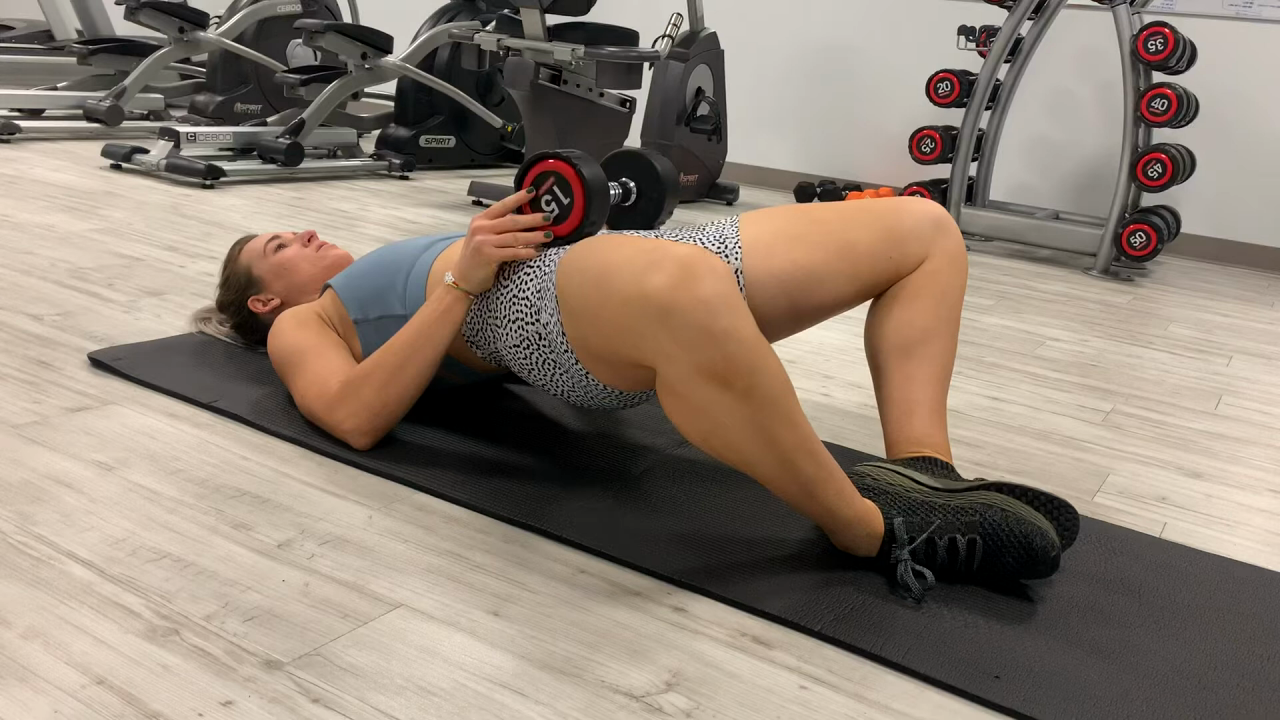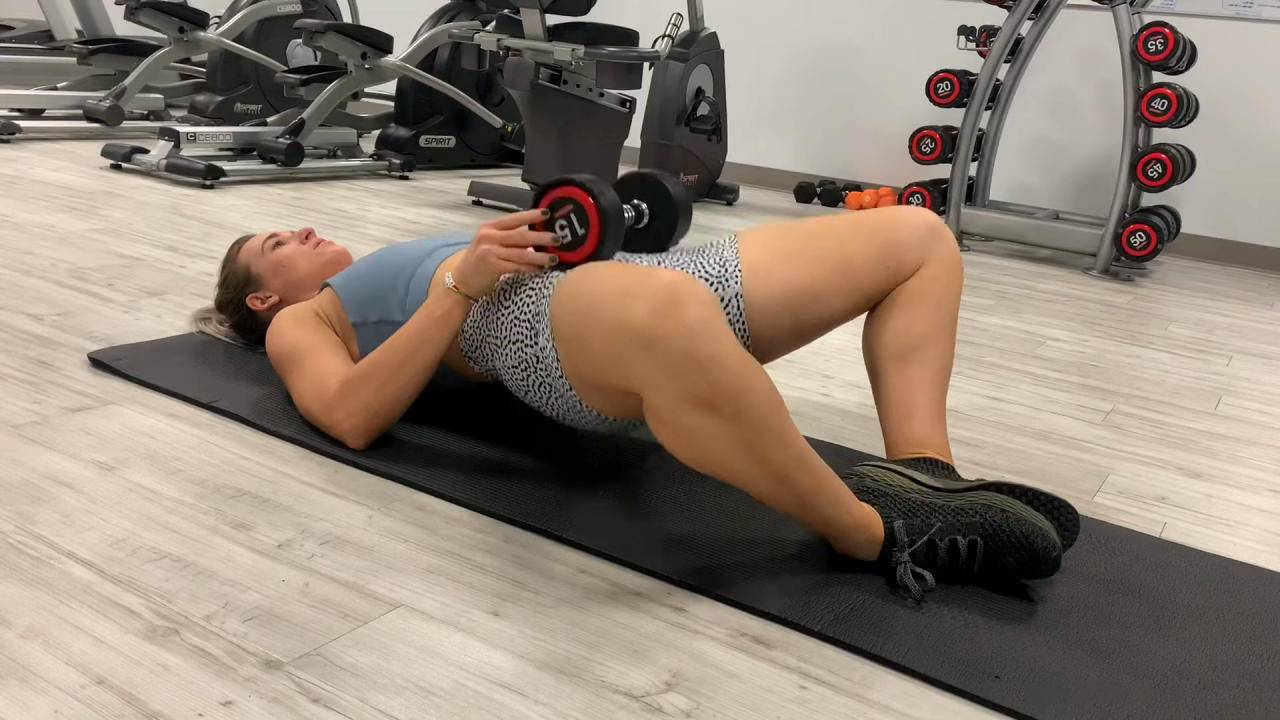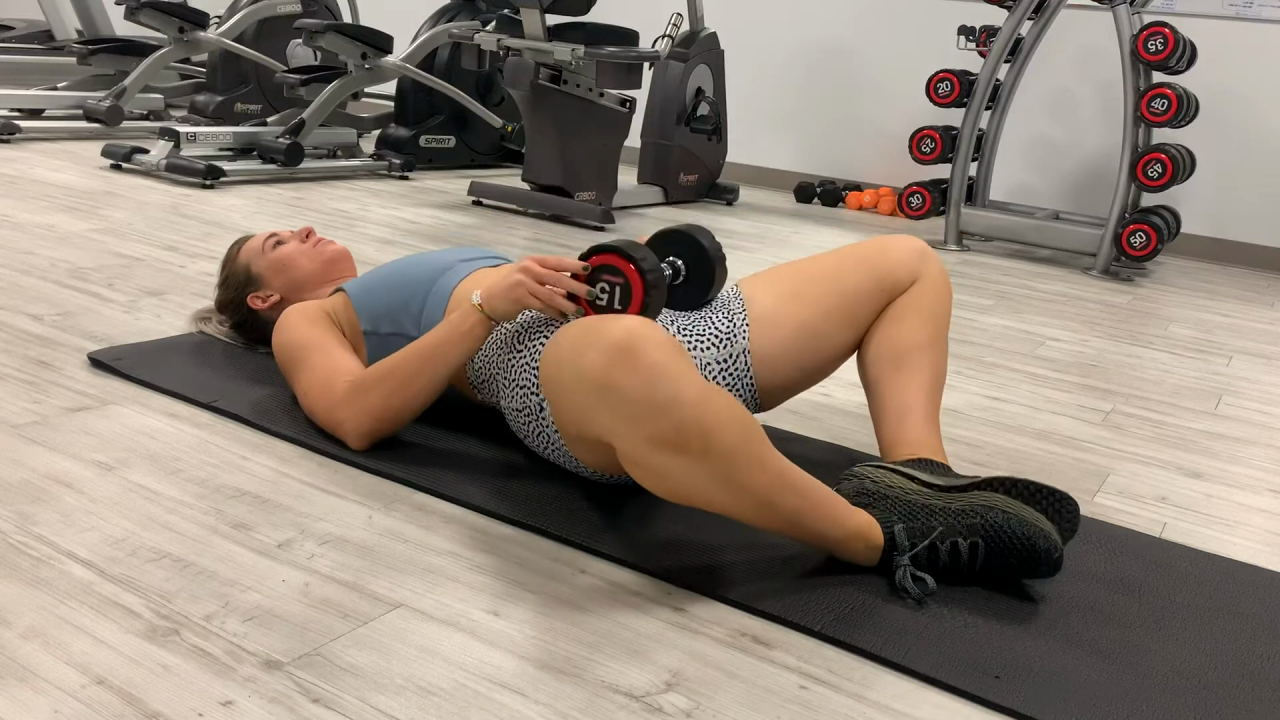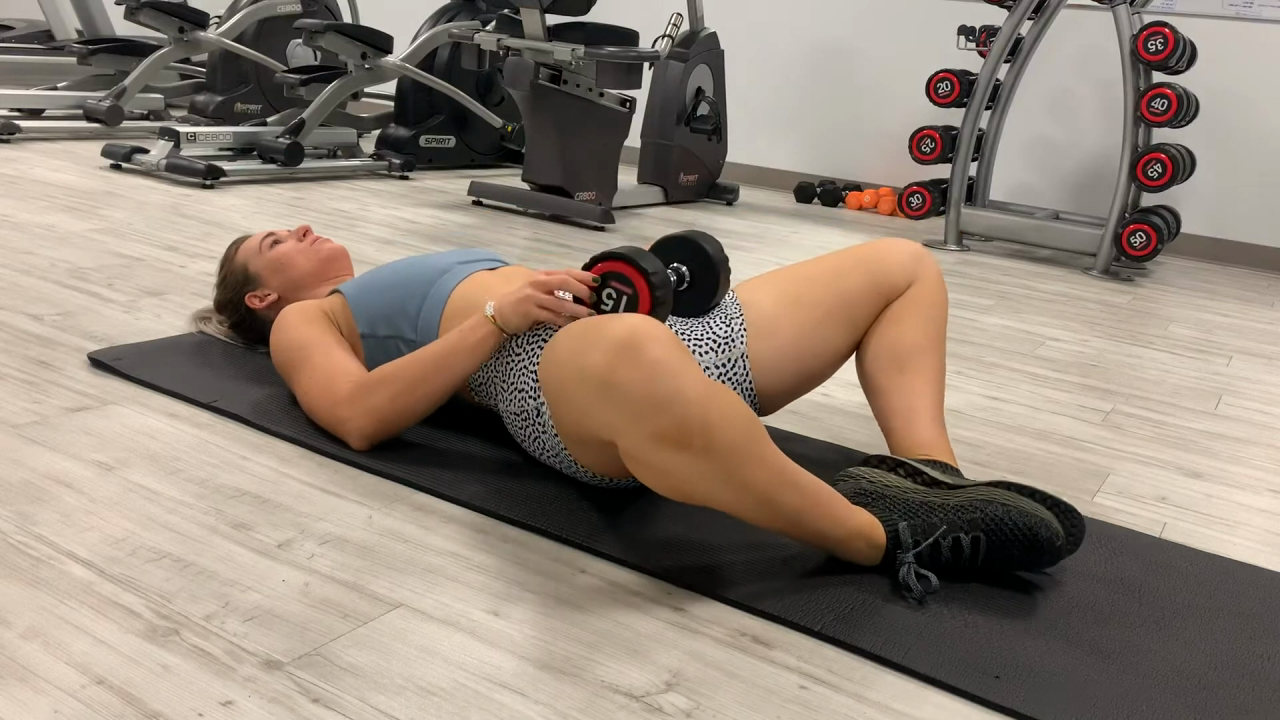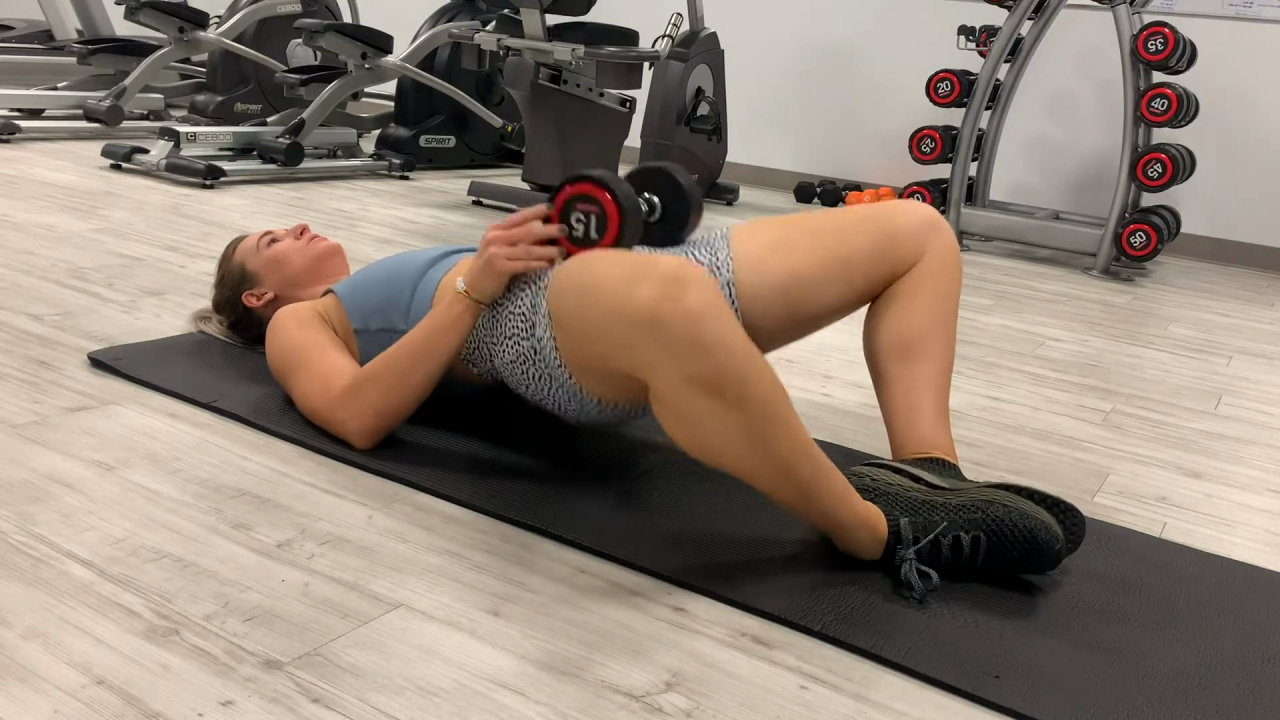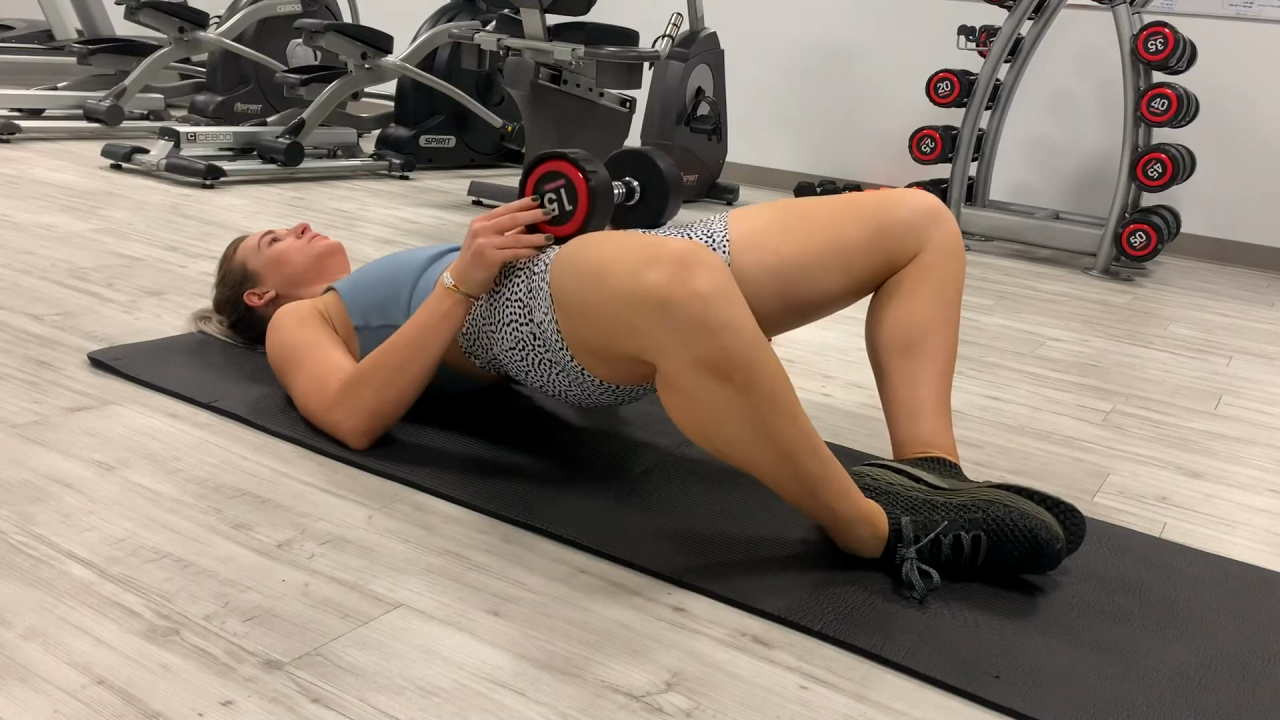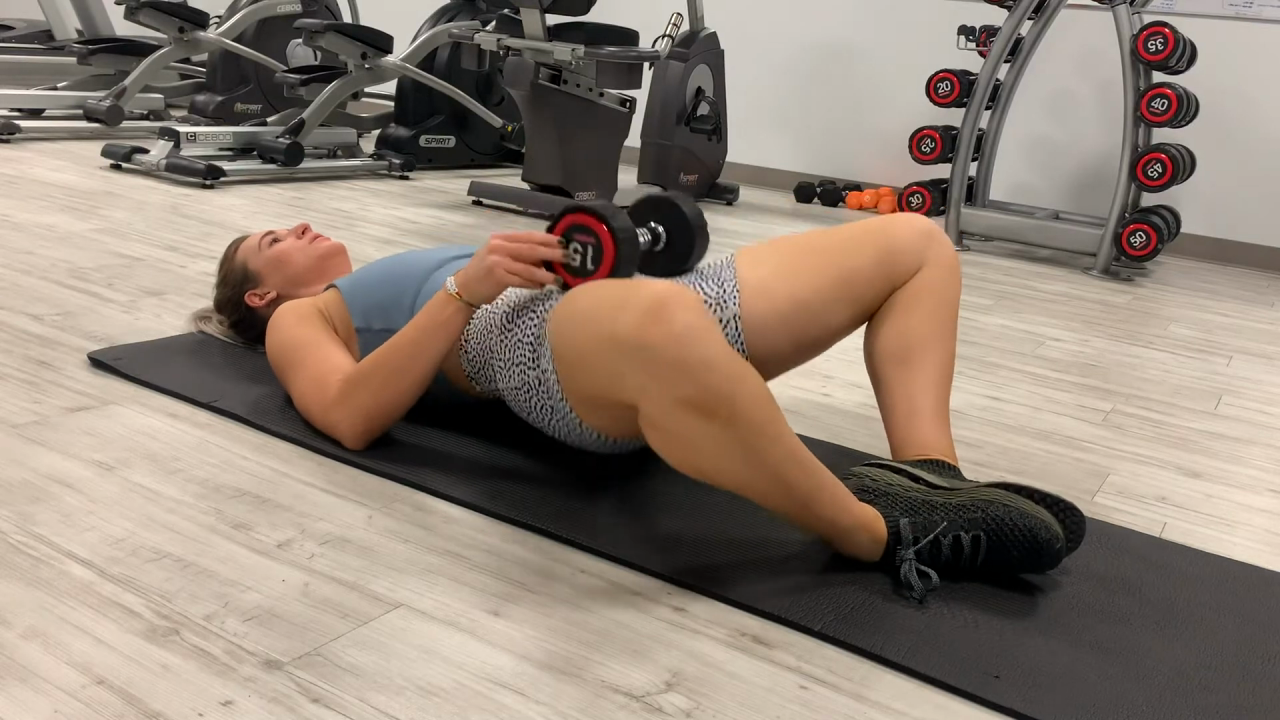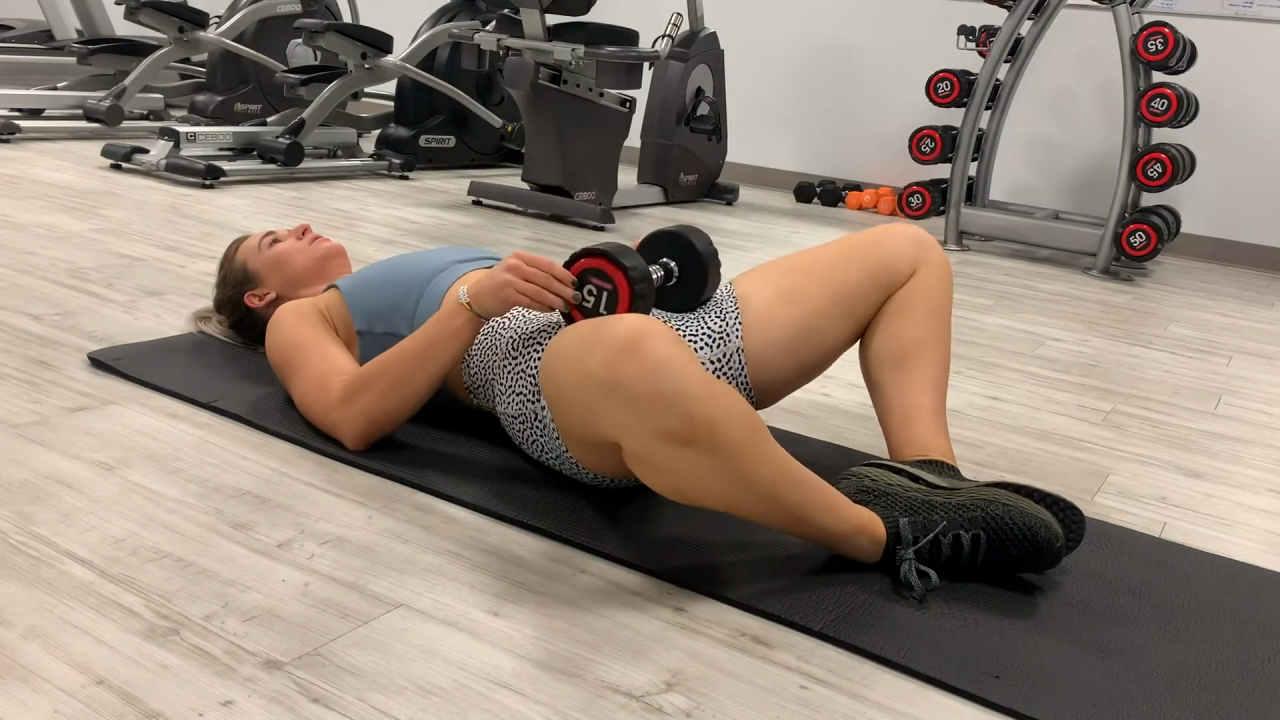
dt=0.4s
person 1, frame 1
left shoulder: (395, 272)
right shoulder: (300, 330)
right elbow: (358, 418)
right wrist: (463, 277)
left hip: (631, 272)
right hip: (534, 298)
left knee: (922, 229)
right knee: (681, 288)
left ankle: (918, 474)
right ankle: (876, 530)
person 1, frame 2
left shoulder: (396, 275)
right shoulder: (298, 326)
right elbow: (353, 419)
right wrist: (462, 282)
left hip: (625, 276)
right hip: (530, 316)
left knee: (916, 236)
right knee: (662, 315)
left ankle: (919, 475)
right ankle: (880, 534)
person 1, frame 3
left shoulder: (405, 285)
right shoulder: (307, 324)
right elbow: (358, 417)
right wrist: (489, 304)
left hip: (664, 324)
right hip: (543, 358)
left knee: (908, 263)
right knee: (630, 359)
left ankle: (913, 476)
right ankle: (879, 537)
person 1, frame 4
left shoulder: (403, 287)
right shoulder: (303, 326)
right elbow: (362, 417)
right wrist: (498, 315)
left hip: (661, 328)
right hip: (544, 366)
left knee: (903, 265)
right knee: (631, 357)
left ankle: (925, 479)
right ankle: (881, 537)
person 1, frame 5
left shoulder: (393, 280)
right shoulder: (298, 326)
right elbow: (361, 417)
left wrist: (615, 234)
right wrist: (474, 284)
left hip: (637, 277)
right hip: (535, 313)
left knee: (914, 230)
right knee: (668, 302)
left ankle: (925, 474)
right ankle: (880, 532)
person 1, frame 6
left shoulder: (388, 280)
right shoulder: (299, 325)
right elbow: (355, 417)
left wrist: (599, 221)
right wrist: (464, 278)
left hip: (617, 267)
right hip: (531, 300)
left knee: (918, 219)
right knee: (677, 286)
left ankle: (925, 473)
right ankle: (877, 529)
person 1, frame 7
left shoulder: (396, 277)
right shoulder: (299, 324)
right elbow: (352, 417)
right wrist: (466, 287)
left hip: (618, 300)
right hip: (533, 338)
left knee: (915, 243)
right knee: (651, 325)
left ankle: (924, 475)
right ankle: (881, 533)
person 1, frame 8
left shoulder: (402, 279)
right shoulder: (300, 324)
right elbow: (355, 419)
right wrist: (474, 302)
left hip: (655, 322)
right hip: (537, 362)
left knee: (907, 250)
right knee: (635, 362)
left ankle: (923, 477)
right ankle: (883, 535)
